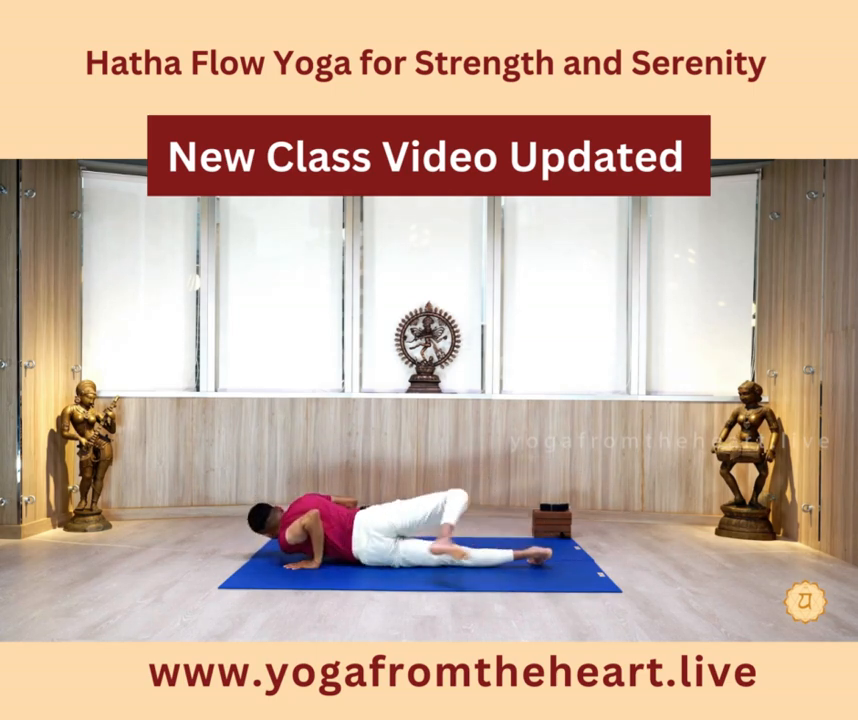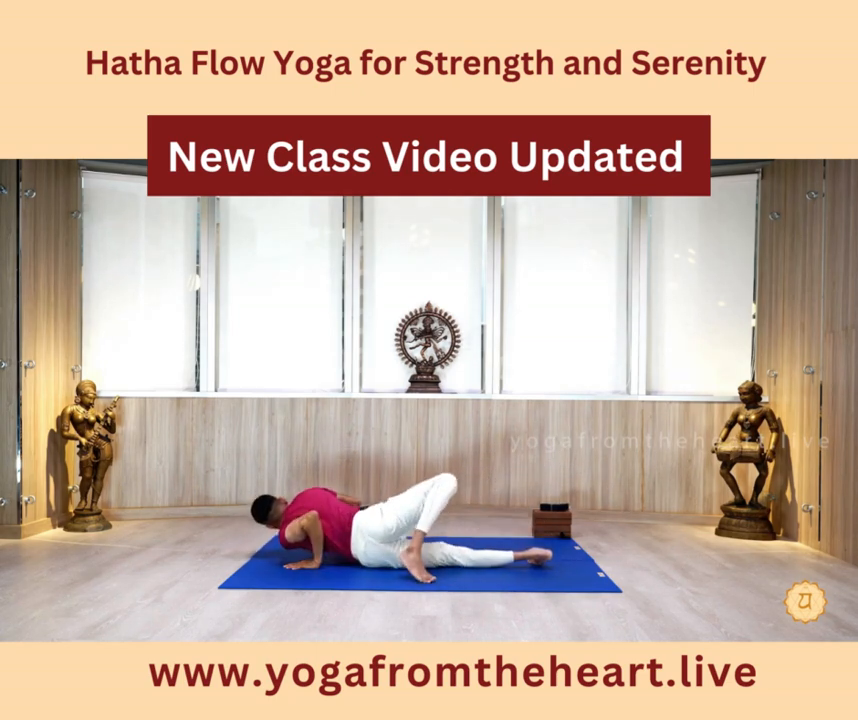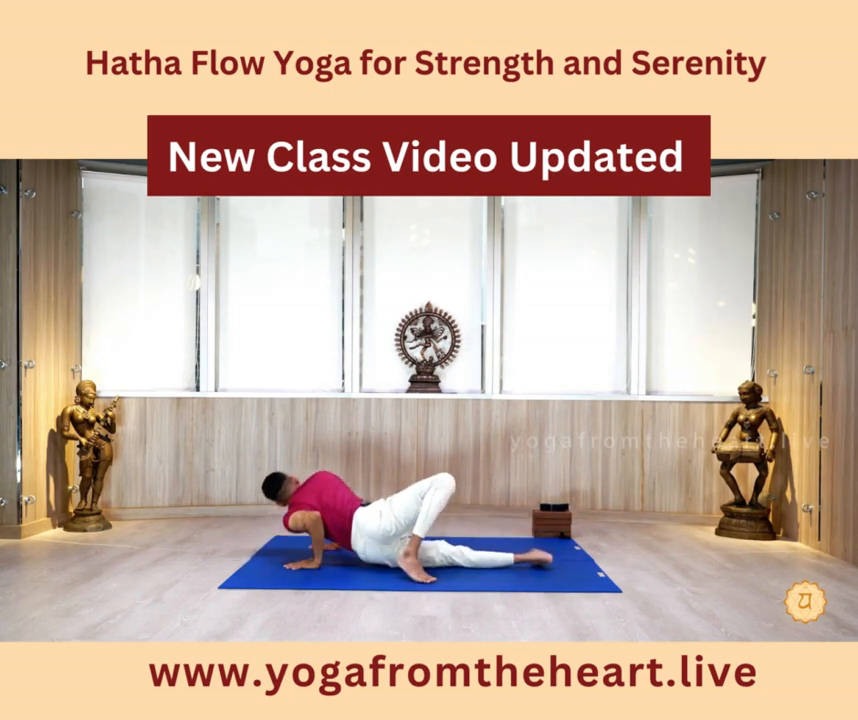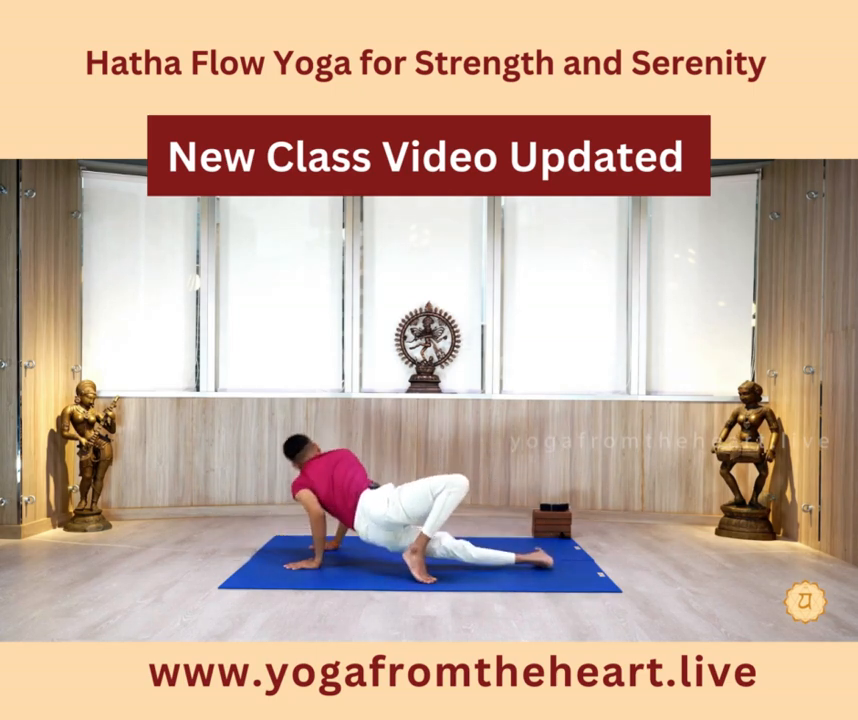
dt=0.3s
person 1, frame 1
left shoulder: (287, 539)
right shoulder: (305, 500)
left elbow: (311, 519)
right elbow: (350, 502)
left wrist: (316, 559)
left hip: (369, 551)
right hip: (373, 520)
left ankle: (518, 552)
person 1, frame 2
left shoulder: (287, 534)
right shoulder: (309, 493)
left elbow: (310, 520)
left wrist: (317, 559)
left hip: (367, 552)
right hip: (372, 523)
left knee: (452, 554)
person 1, frame 3
left shoulder: (291, 517)
right shoulder: (320, 476)
left elbow: (313, 518)
left wrist: (317, 558)
left hip: (368, 547)
right hip: (373, 522)
left knee: (451, 553)
person 1, frame 4
left shoulder: (299, 485)
right shoulder: (341, 454)
left elbow: (317, 514)
left wrist: (318, 557)
right wrist: (336, 541)
left hip: (371, 529)
right hip: (379, 505)
left knee: (453, 547)
right knee: (457, 482)
